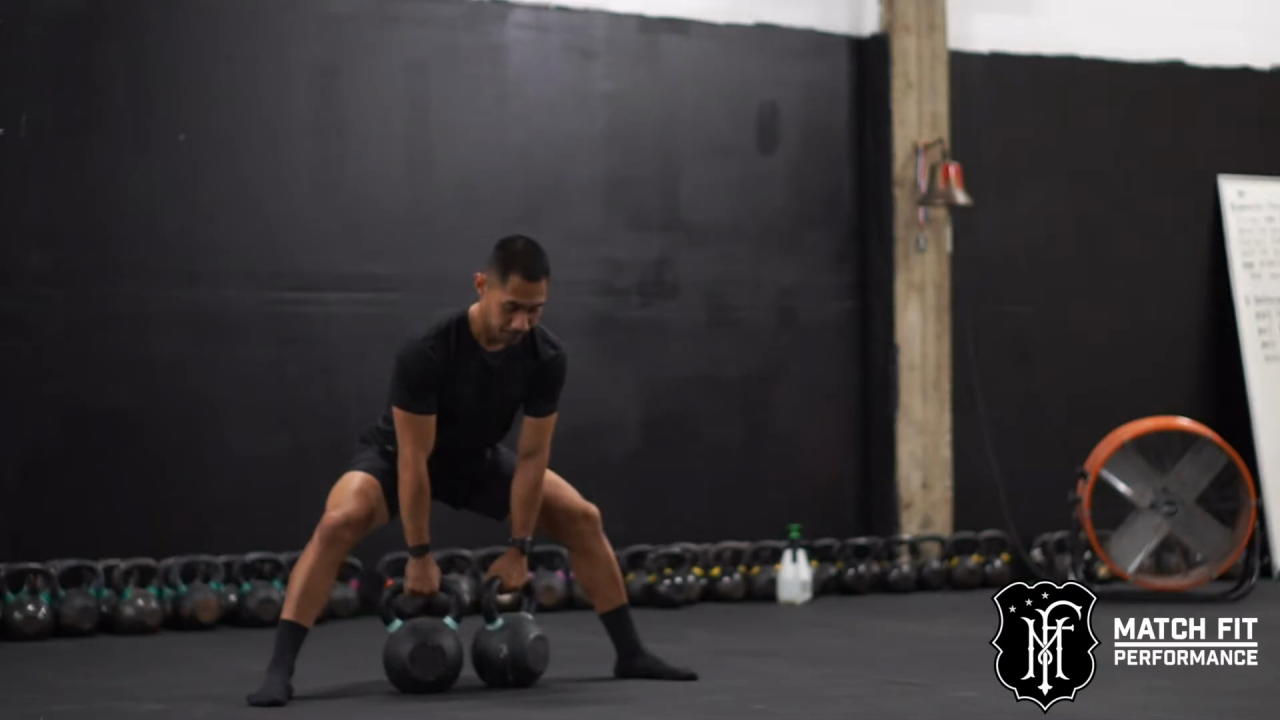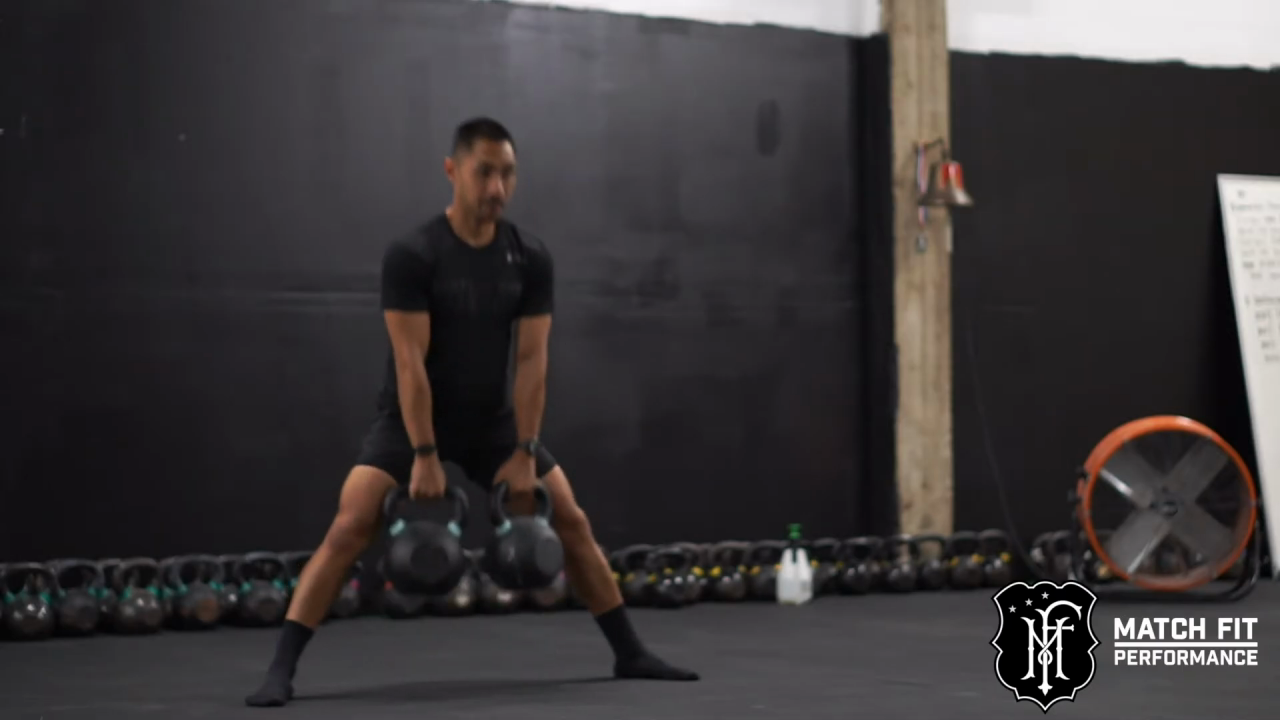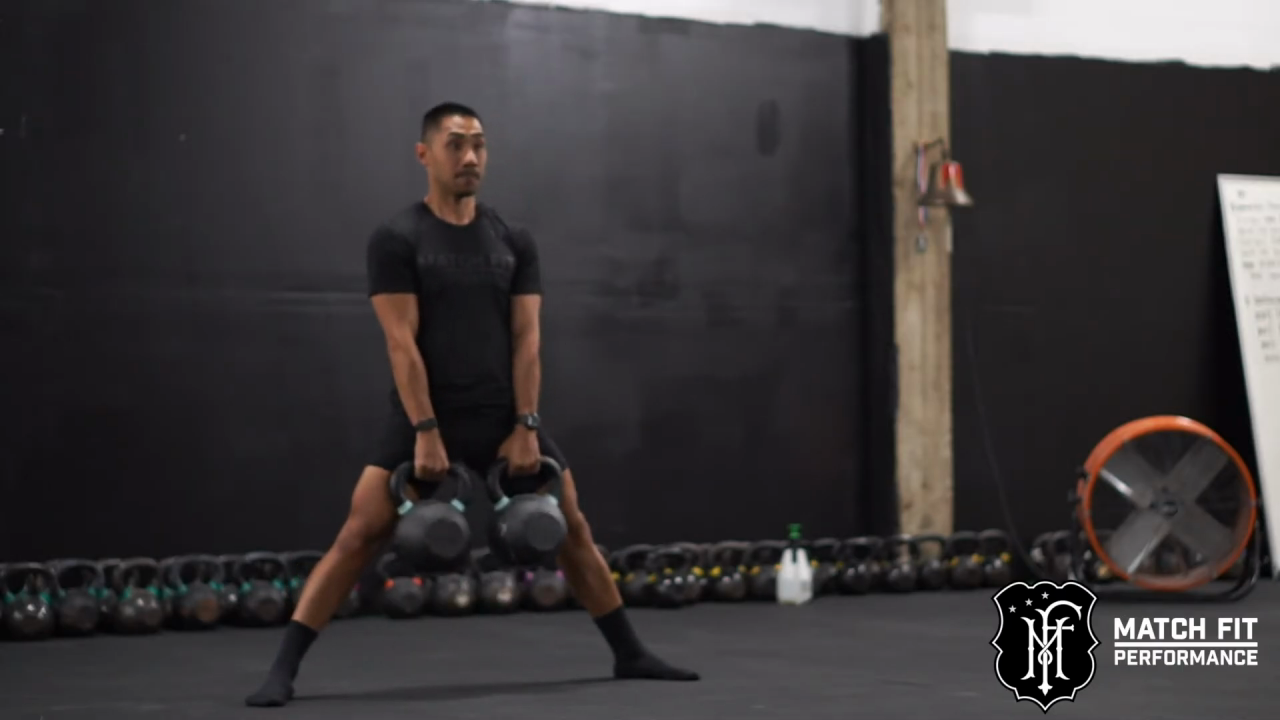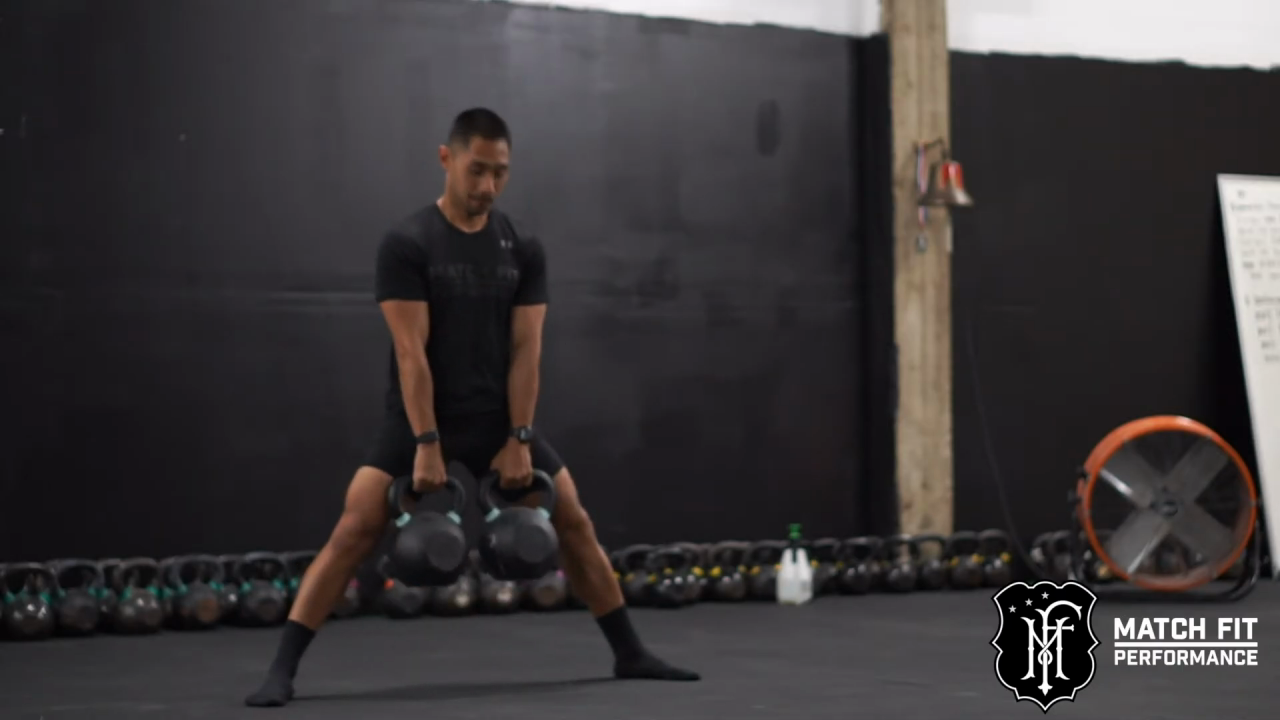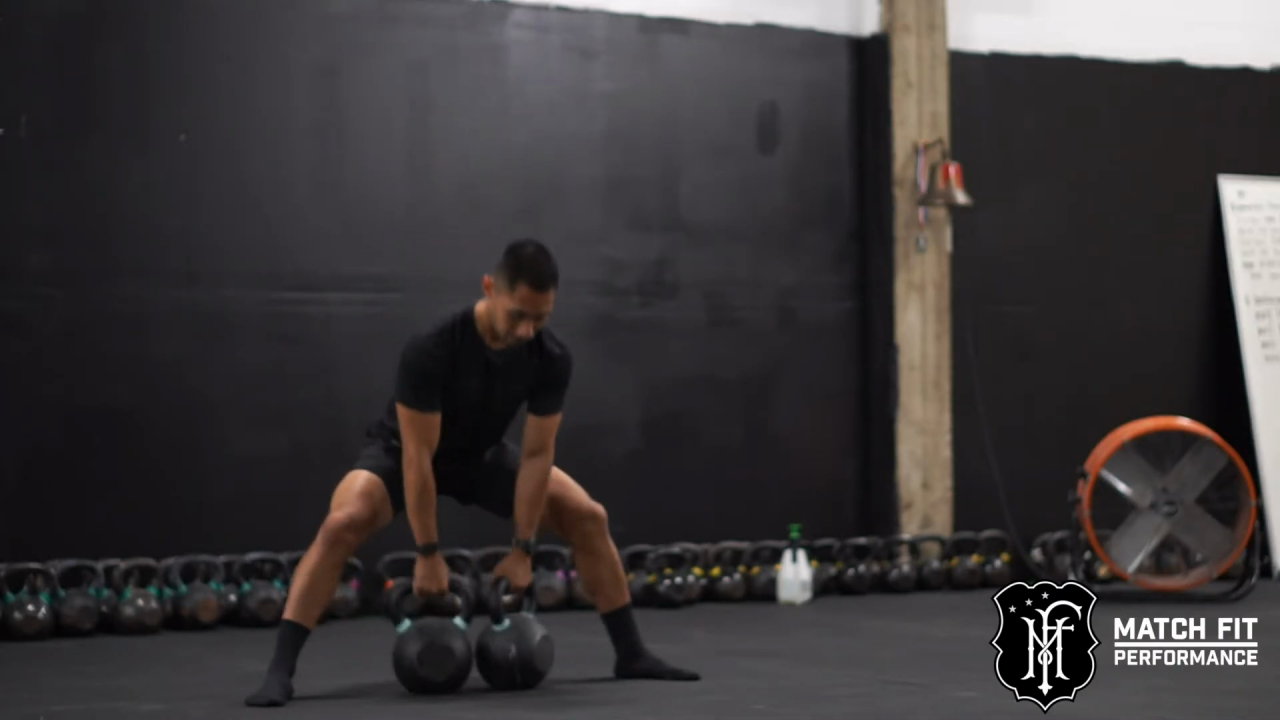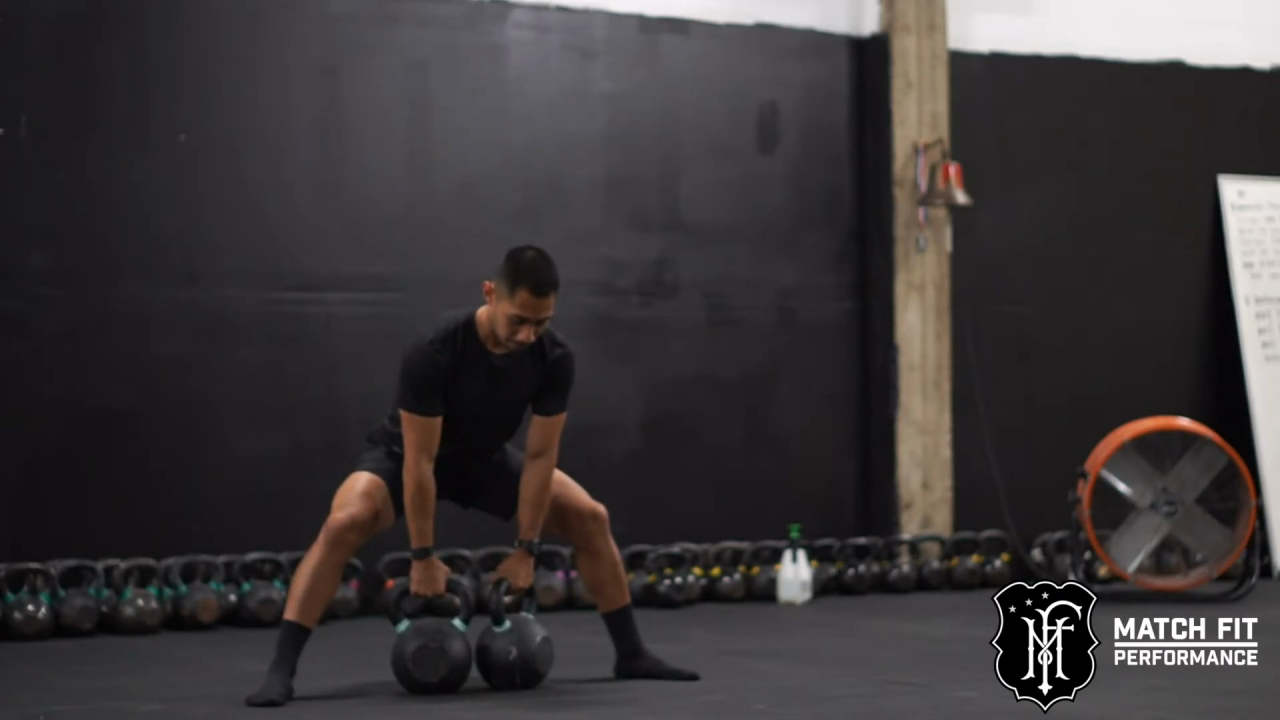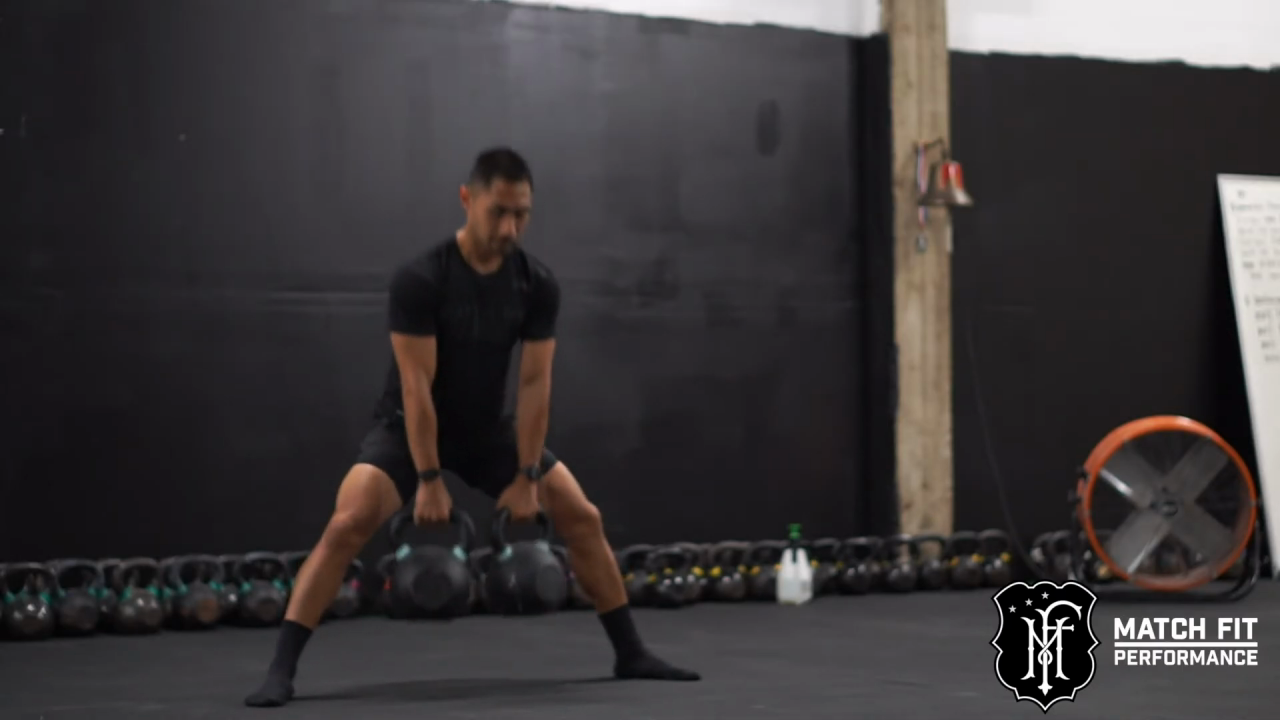
dt=0.7s
person 1, frame 1
left shoulder: (547, 358)
right shoulder: (425, 353)
left elbow: (532, 457)
right elbow: (413, 461)
left wrist: (517, 550)
right wrist: (420, 556)
left hip: (477, 458)
right hip: (396, 454)
left knee: (583, 519)
right knee: (338, 524)
left ankle: (631, 653)
right ankle: (280, 669)
person 1, frame 2
left shoulder: (531, 257)
right shoulder: (412, 255)
left elbow: (531, 361)
right elbow: (410, 364)
left wrist: (524, 455)
right wrist: (423, 459)
left hip: (491, 421)
right hip: (412, 420)
left knee: (571, 525)
right knee: (348, 532)
left ankle: (630, 654)
right ankle: (280, 670)
person 1, frame 3
left shoulder: (514, 242)
right shoulder: (396, 240)
left elbow: (526, 340)
right elbow: (402, 343)
left wrist: (526, 428)
right wrist: (426, 433)
left hip: (503, 419)
right hip: (425, 419)
left knee: (572, 530)
right knee: (358, 537)
left ankle: (630, 654)
right ankle: (283, 670)
person 1, frame 4
left shoulder: (523, 248)
right shoulder: (406, 244)
left elbow: (525, 351)
right elbow: (411, 352)
left wrist: (519, 441)
right wrist: (427, 445)
left hip: (496, 419)
right hip: (418, 418)
left knee: (574, 526)
right knee: (354, 532)
left ankle: (630, 654)
right ankle: (281, 671)
person 1, frame 5
left shoulder: (552, 358)
right shoulder: (430, 349)
left elbow: (536, 455)
right elbow: (417, 458)
left wrist: (521, 552)
right wrist: (429, 556)
left hip: (483, 456)
right hip: (402, 452)
left knee: (590, 518)
right knee: (343, 524)
left ankle: (632, 654)
right ankle: (280, 671)
person 1, frame 6
left shoulder: (555, 359)
right shoulder: (432, 354)
left elbow: (540, 456)
right elbow: (419, 462)
left wrist: (525, 551)
right wrist: (424, 558)
left hip: (485, 458)
right hip: (403, 455)
left knee: (591, 518)
right knee: (344, 524)
left ankle: (631, 654)
right ankle: (281, 670)
person 1, frame 7
left shoulder: (537, 284)
right shoulder: (419, 279)
left elbow: (534, 383)
right elbow: (417, 386)
left wrist: (526, 479)
right wrist: (429, 482)
left hip: (488, 430)
right hip: (408, 427)
left knee: (583, 519)
right knee: (346, 526)
left ankle: (631, 653)
right ankle: (281, 669)
